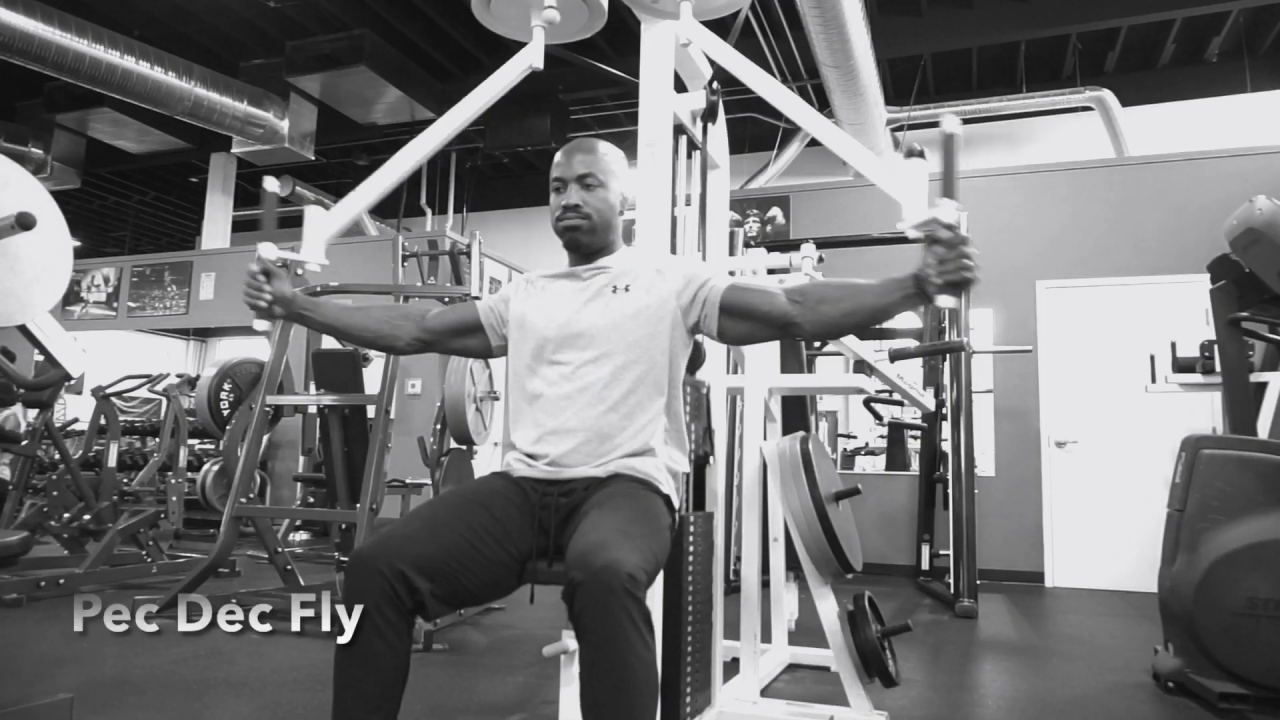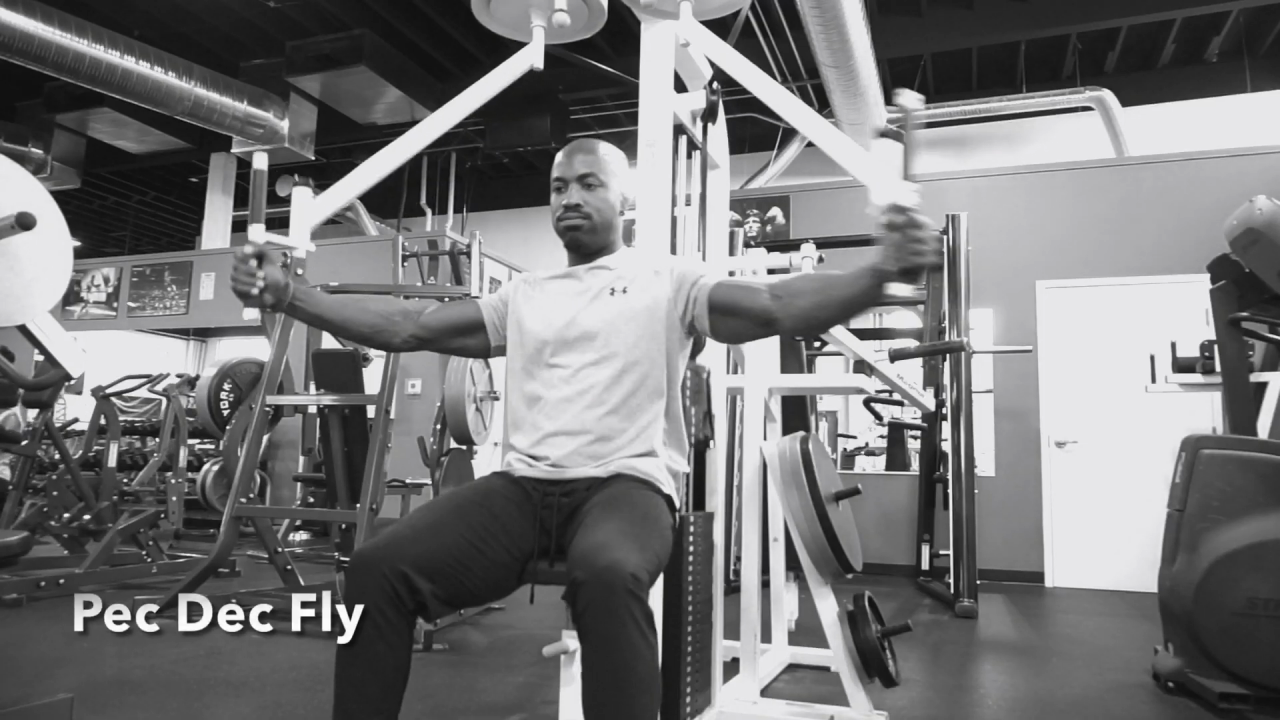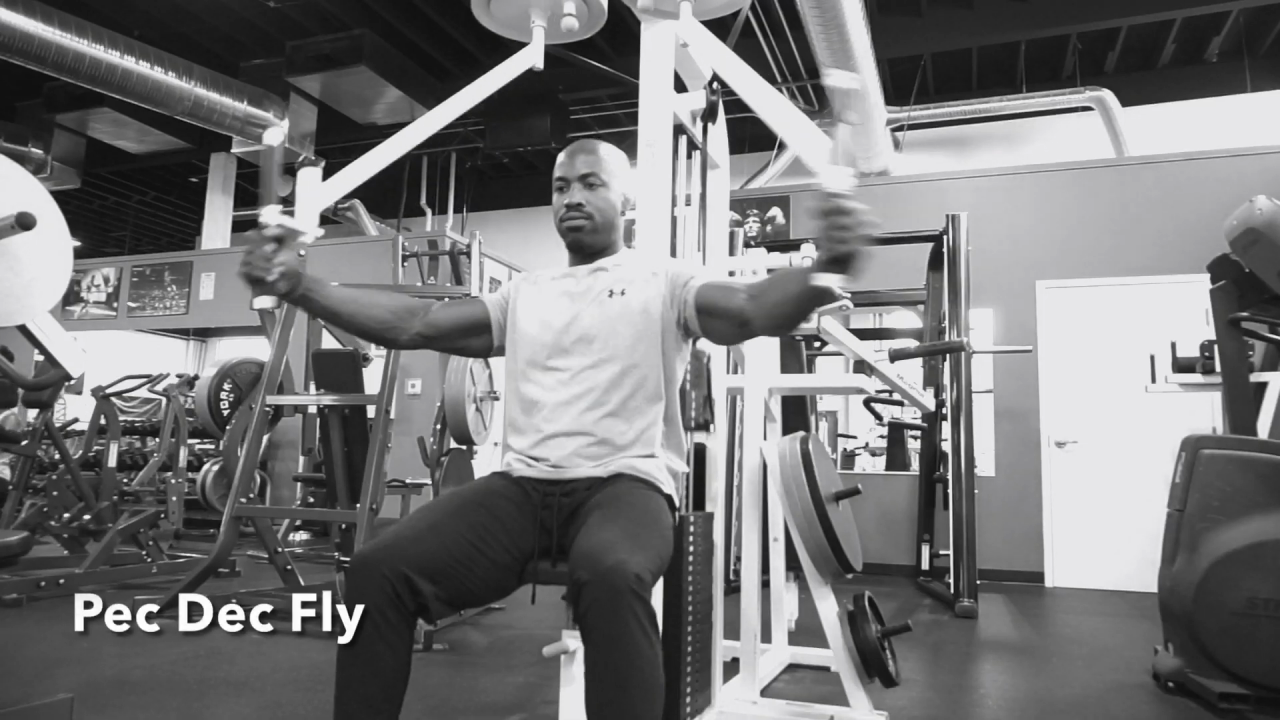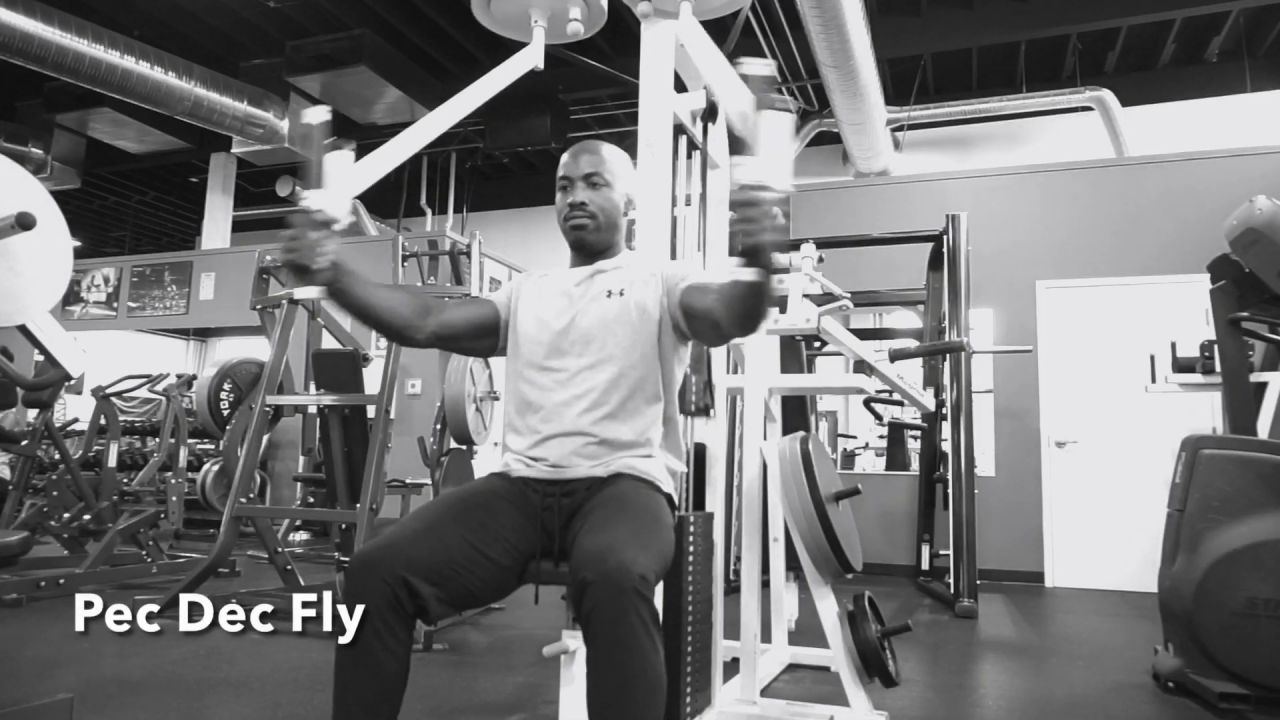
dt=0.1s
person 1, frame 1
left shoulder: (671, 279)
right shoulder: (524, 294)
left elbow: (800, 312)
right elbow: (414, 327)
left wrist: (920, 281)
right wrist: (295, 305)
left hip: (626, 481)
right hip: (523, 483)
left knee: (605, 576)
right knee: (377, 566)
person 1, frame 2
left shoulder: (669, 280)
right shoulder: (523, 294)
left elbow: (778, 308)
right elbow: (410, 326)
left wrist: (882, 272)
right wrist: (288, 296)
left hip: (627, 481)
right hip: (523, 484)
left knee: (606, 575)
right knee: (378, 568)
person 1, frame 3
left shoulder: (664, 281)
right shoulder: (523, 293)
left elbow: (758, 311)
right elbow: (413, 323)
left wrist: (828, 265)
right wrist: (295, 283)
left hip: (627, 482)
right hip: (522, 484)
left knee: (610, 578)
right knee: (379, 570)
person 1, frame 4
left shoulder: (662, 281)
right shoulder: (526, 292)
left elbow: (730, 312)
right elbow: (426, 321)
left wrist: (757, 263)
right wrist: (335, 276)
left hip: (624, 481)
right hip: (521, 485)
left knee: (615, 577)
right knee: (377, 570)
